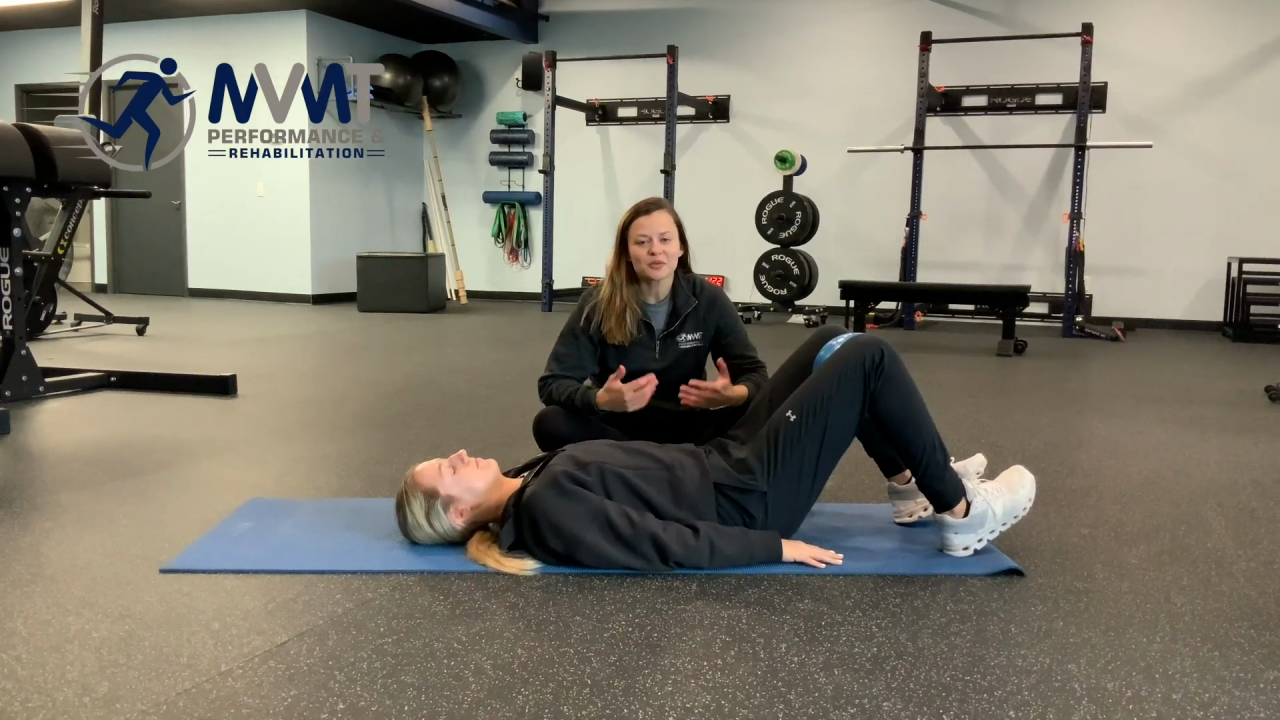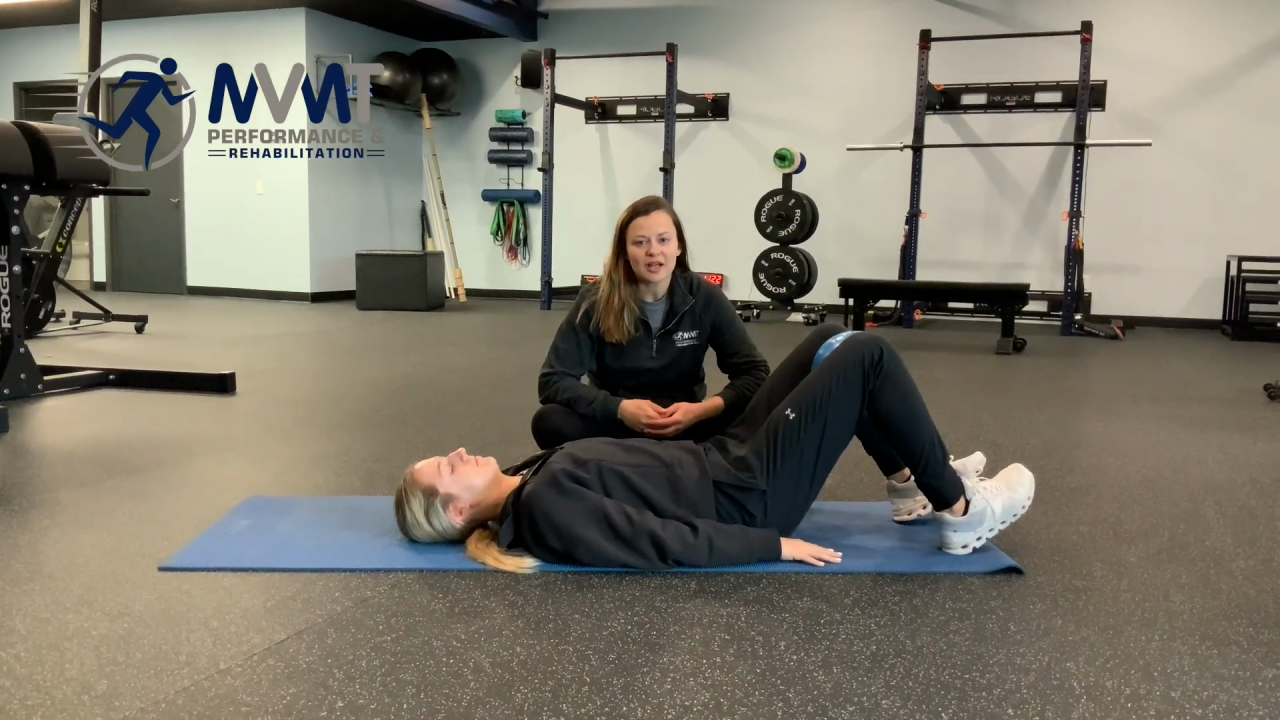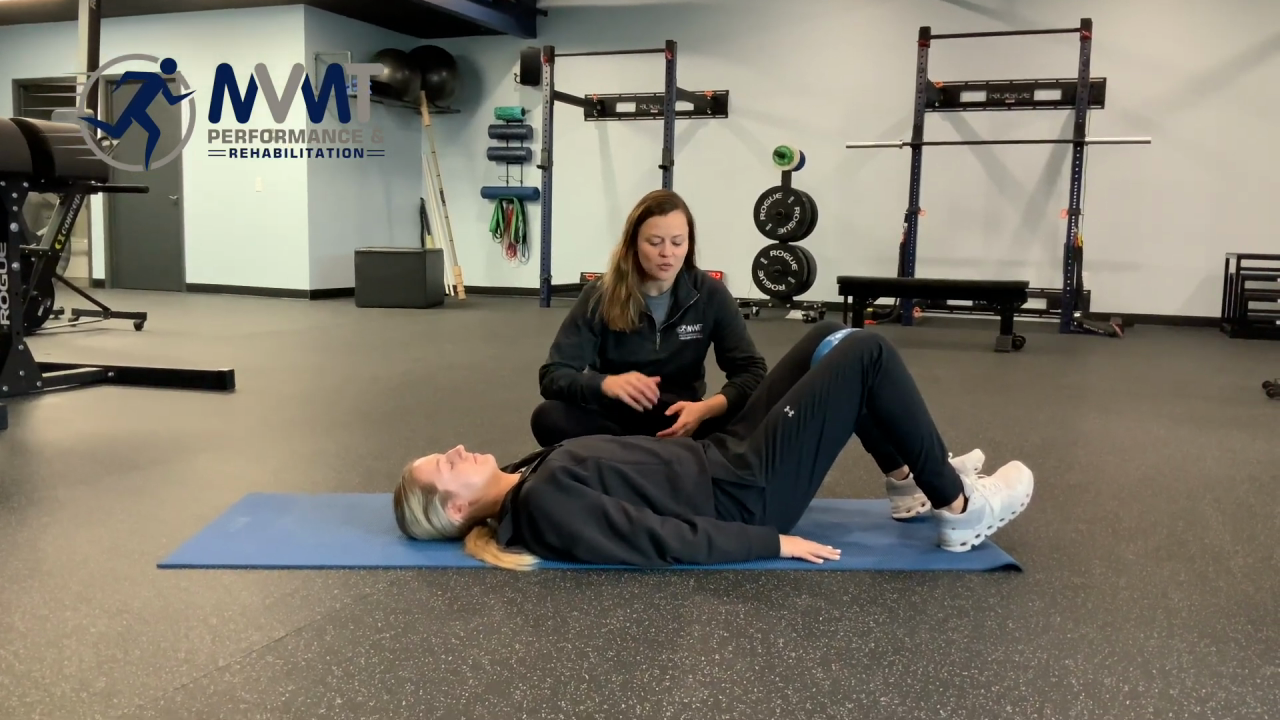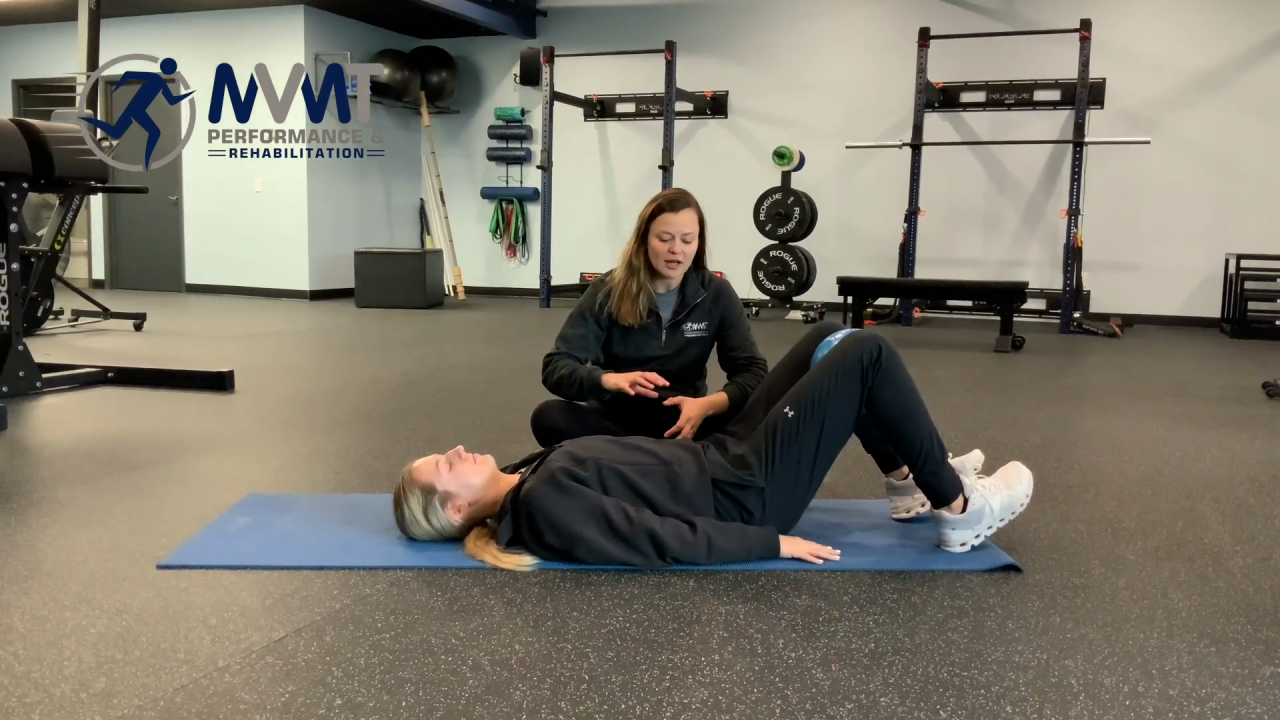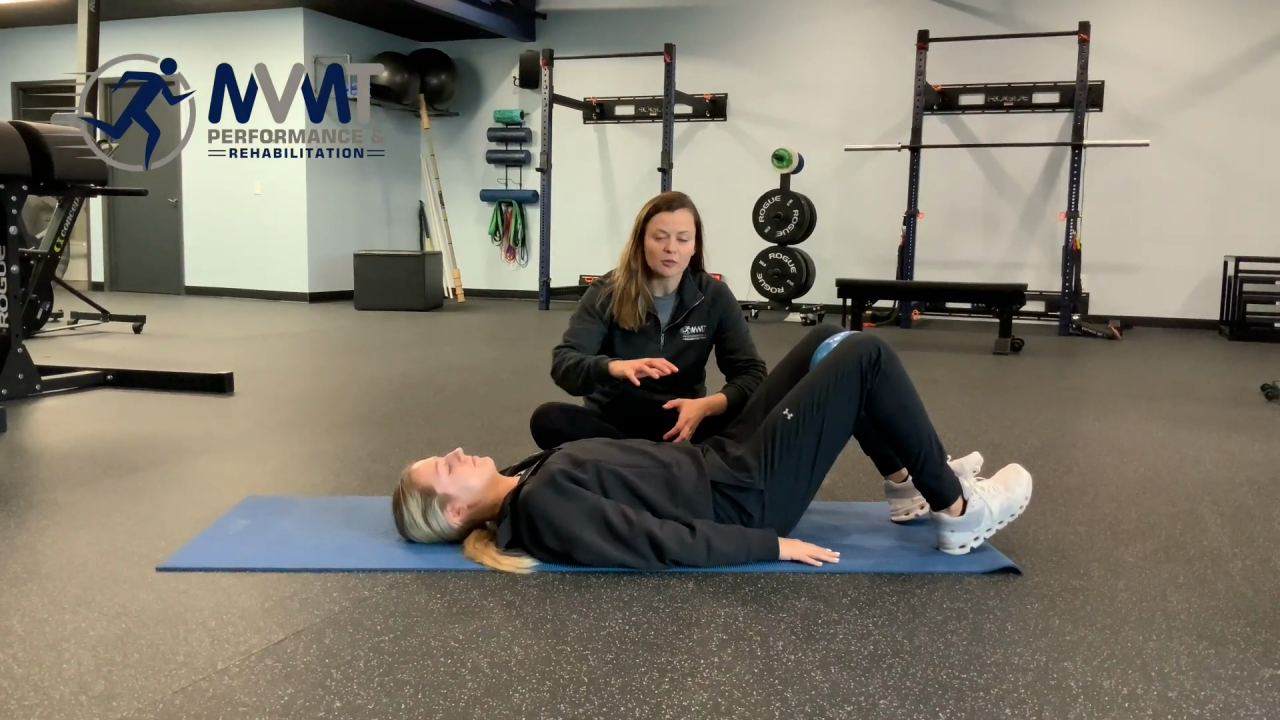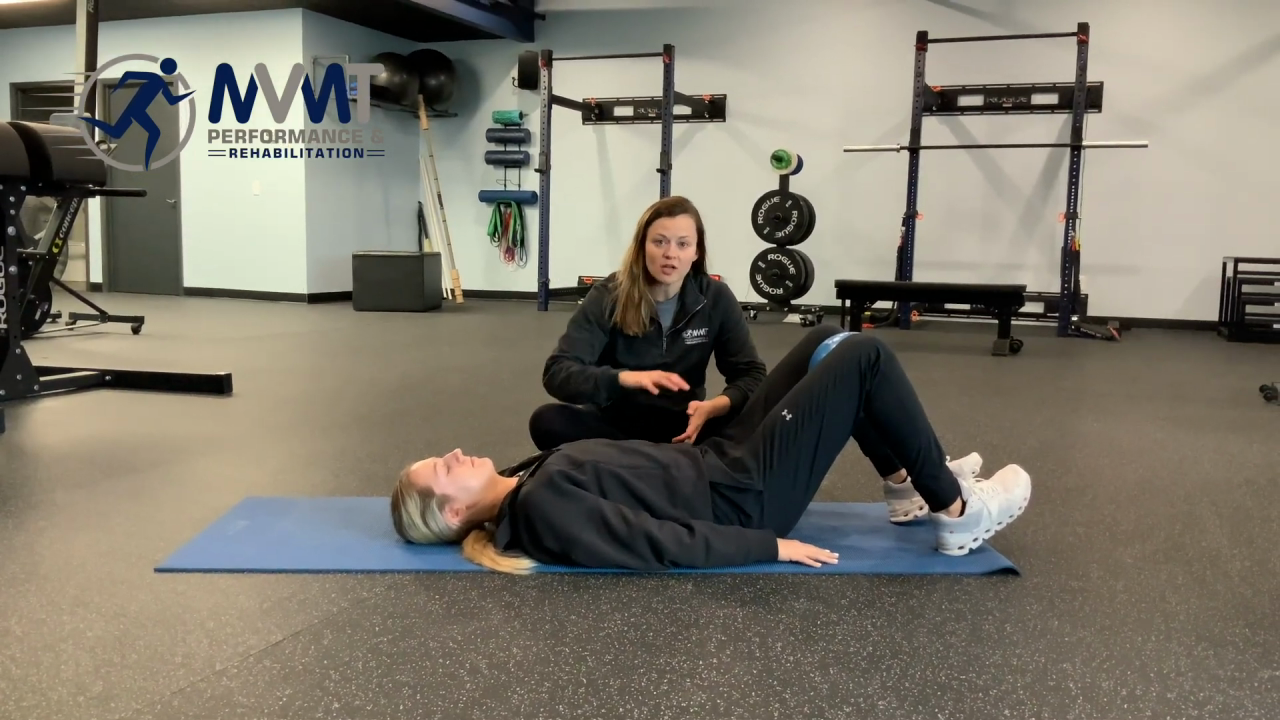
dt=0.5s
person 1, frame 1
left shoulder: (531, 479)
right shoulder: (546, 510)
right elbow: (669, 544)
right wrist: (776, 546)
left hip: (722, 464)
right hip: (749, 498)
left knee: (835, 342)
right knee: (869, 357)
left ankle: (916, 485)
right ankle: (962, 513)
person 1, frame 2
left shoulder: (529, 480)
right shoulder: (545, 508)
right elbow: (669, 543)
right wrist: (775, 546)
left hip: (720, 462)
right hip: (747, 497)
left knee: (833, 338)
right knee: (869, 356)
left ankle: (915, 483)
right ankle: (960, 512)
person 1, frame 3
left shoulder: (527, 476)
right shoulder: (543, 505)
right elbow: (668, 540)
right wrist: (774, 543)
left hip: (721, 461)
right hip: (747, 494)
left knee: (833, 336)
right knee: (868, 354)
left ankle: (915, 480)
right ankle: (959, 510)
person 1, frame 4
left shoulder: (528, 477)
right shoulder: (544, 505)
right elbow: (667, 540)
right wrist: (774, 543)
left hip: (719, 459)
right hip: (746, 495)
left knee: (832, 335)
right knee: (867, 353)
left ankle: (913, 480)
right ankle: (958, 509)
person 1, frame 5
left shoulder: (527, 480)
right shoulder: (542, 510)
right elbow: (668, 544)
right wrist: (774, 545)
left hip: (721, 464)
right hip: (746, 496)
left knee: (832, 340)
right knee: (867, 357)
left ankle: (914, 482)
right ankle: (958, 513)
person 1, frame 6
left shoulder: (528, 480)
right shoulder: (541, 509)
right elbow: (665, 544)
right wrist: (773, 546)
left hip: (720, 463)
right hip: (745, 498)
left knee: (831, 340)
right knee: (865, 357)
left ankle: (915, 482)
right ankle: (956, 513)
person 2, frame 1
left shoulder: (709, 300)
right shoulder: (599, 302)
left elbow: (754, 372)
right elbow: (552, 383)
left wrist: (732, 395)
right wrist: (599, 399)
left hip: (685, 427)
right hip: (617, 429)
right knee: (550, 423)
person 2, frame 2
left shoulder: (706, 298)
right shoulder: (597, 299)
left elbow: (755, 374)
right elbow: (552, 381)
left wrist: (701, 411)
right wrist: (620, 408)
left hip: (683, 427)
right hip: (614, 425)
right knee: (548, 421)
person 2, frame 3
left shoulder: (710, 294)
right shoulder: (601, 295)
left elbow: (753, 371)
right elbow: (551, 377)
left wrist: (705, 409)
right wrist: (605, 383)
left hip: (681, 422)
right hip: (613, 420)
right knee: (547, 419)
person 2, frame 4
left shoulder: (716, 293)
right shoulder: (608, 291)
left elbow: (753, 371)
right elbow: (555, 366)
left wrist: (707, 405)
right wrist: (609, 379)
left hip: (682, 421)
right hip: (614, 419)
right knee: (547, 417)
person 2, frame 5
left shoulder: (714, 296)
right shoulder: (606, 294)
left elbow: (752, 373)
right elbow: (565, 363)
left wrist: (705, 406)
right wrist: (616, 367)
left hip: (681, 423)
right hip: (612, 421)
right knee: (547, 419)
person 2, frame 6
left shoulder: (716, 298)
right shoulder: (607, 297)
left elbow: (752, 374)
right elbow: (557, 373)
left wrist: (711, 407)
right wrist: (626, 378)
left hip: (680, 426)
right hip: (613, 423)
right knee: (546, 421)
